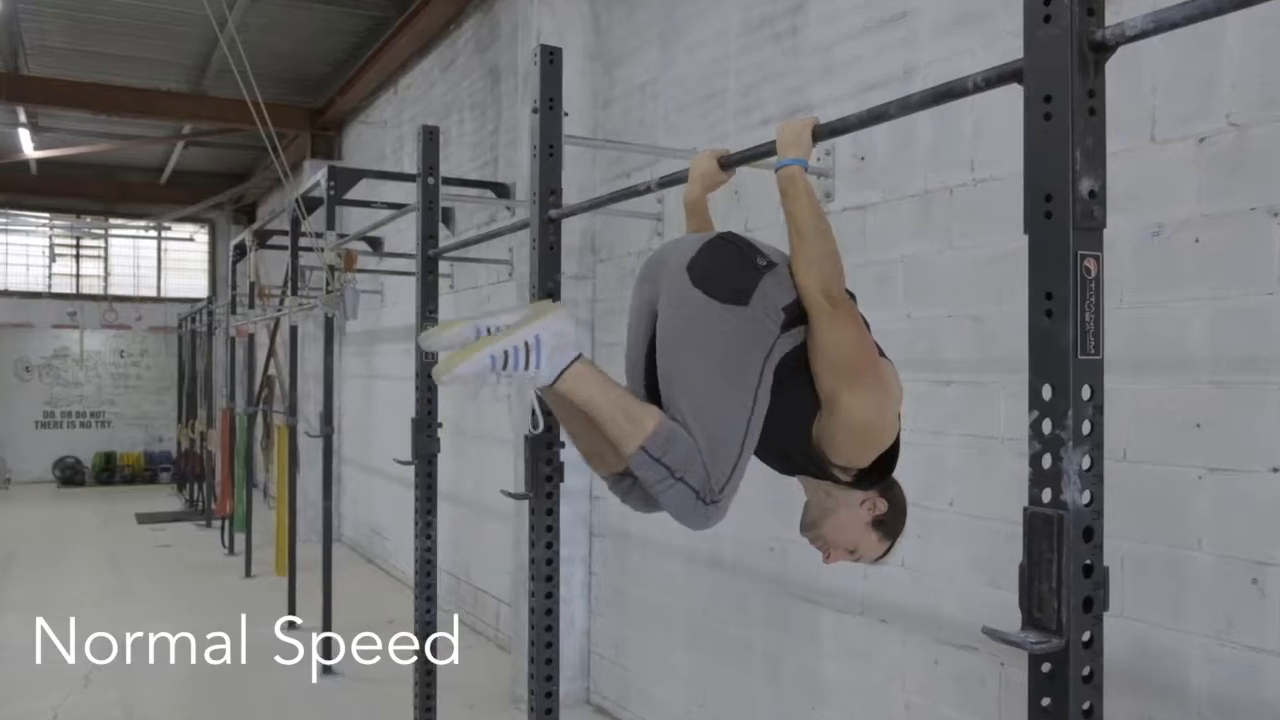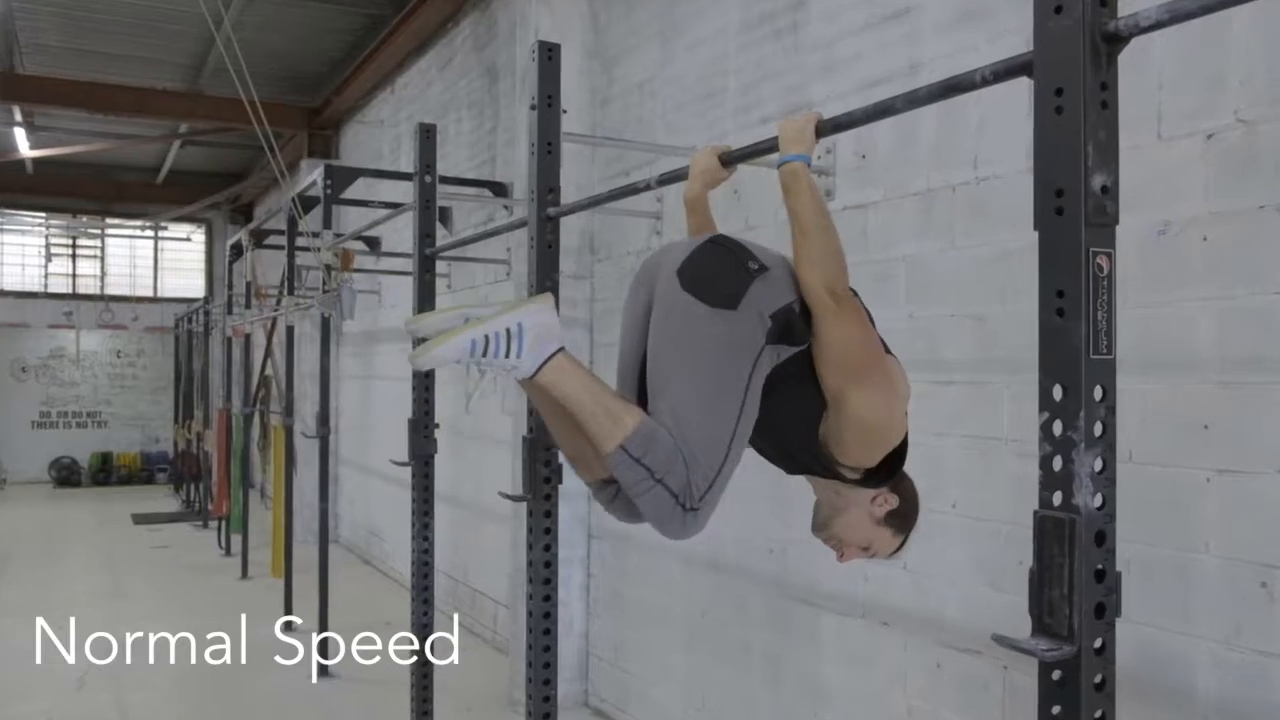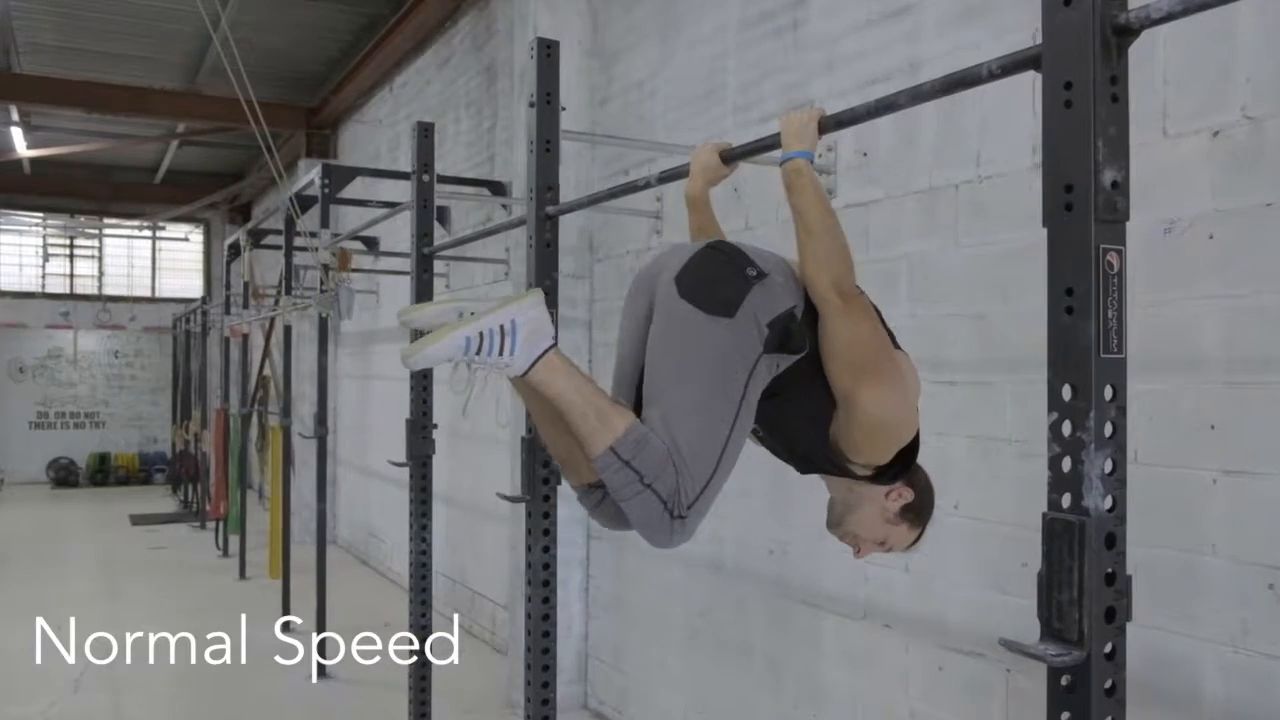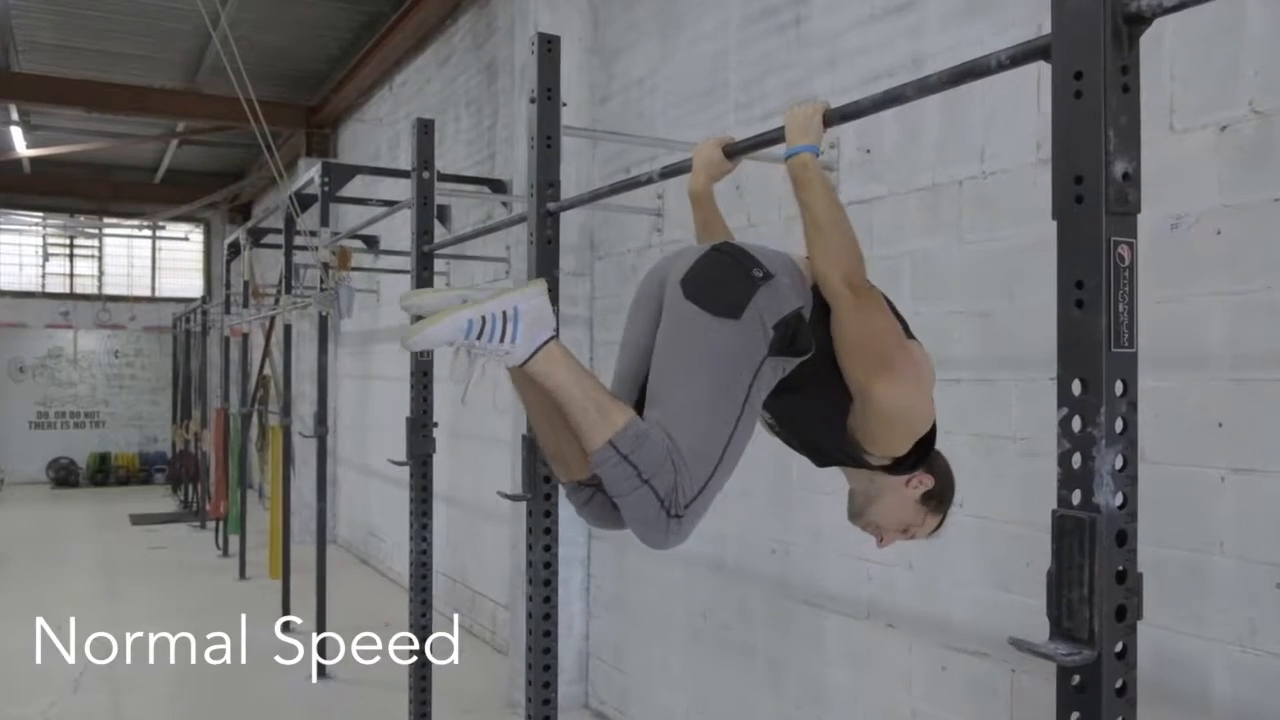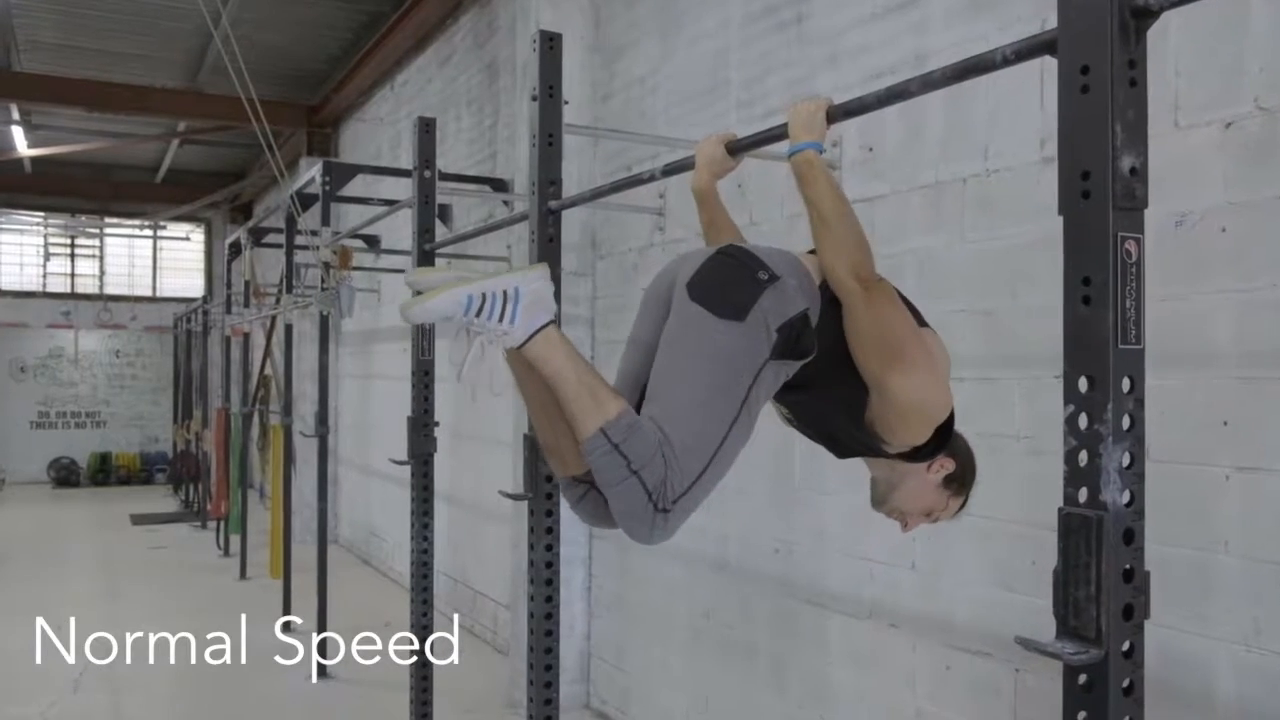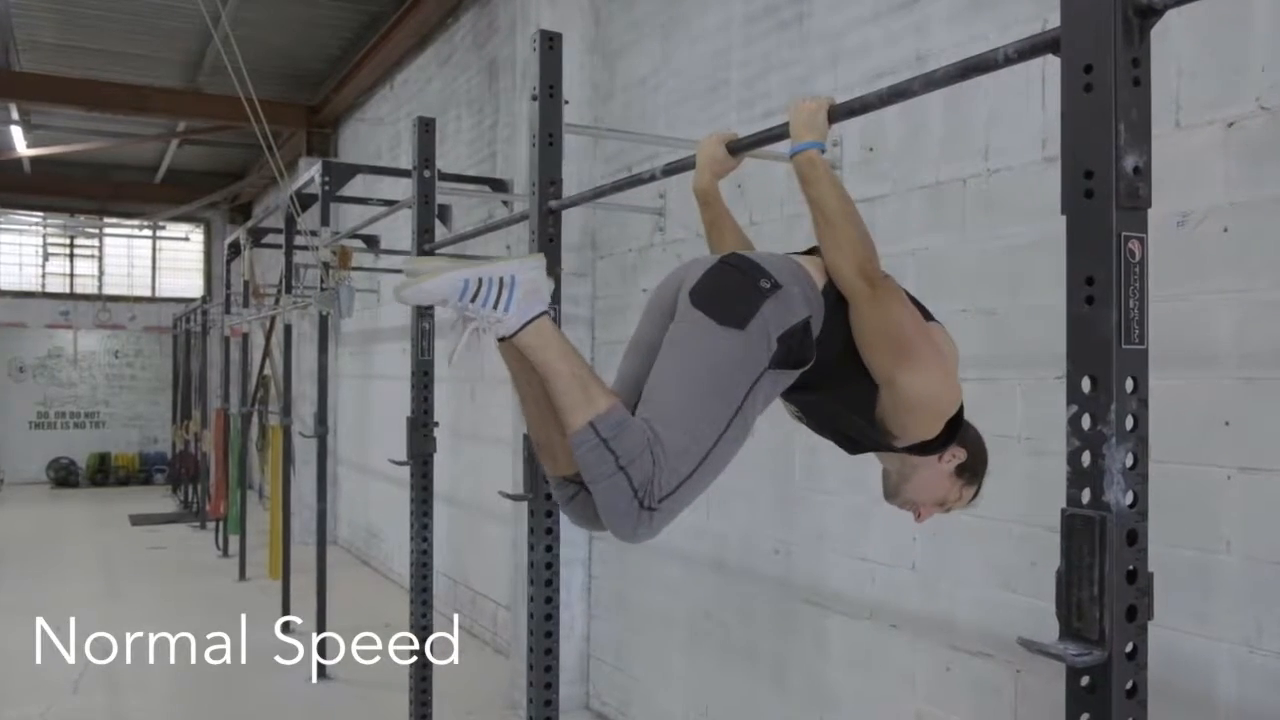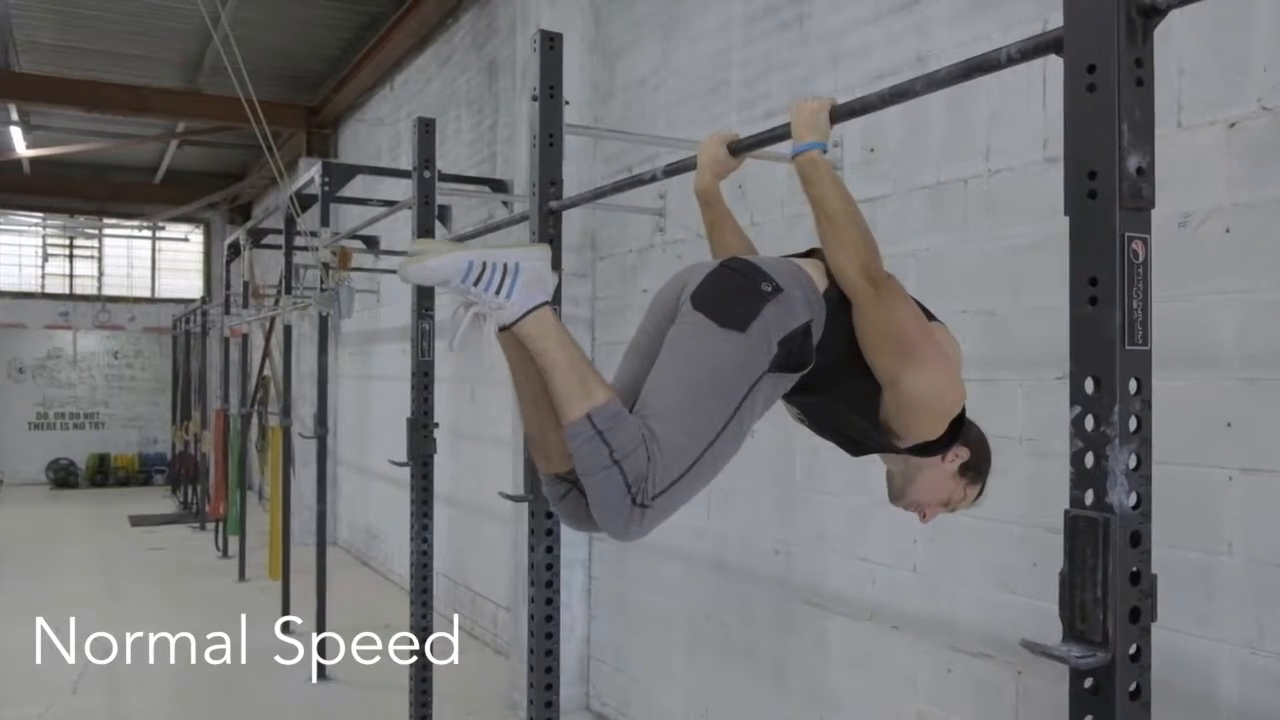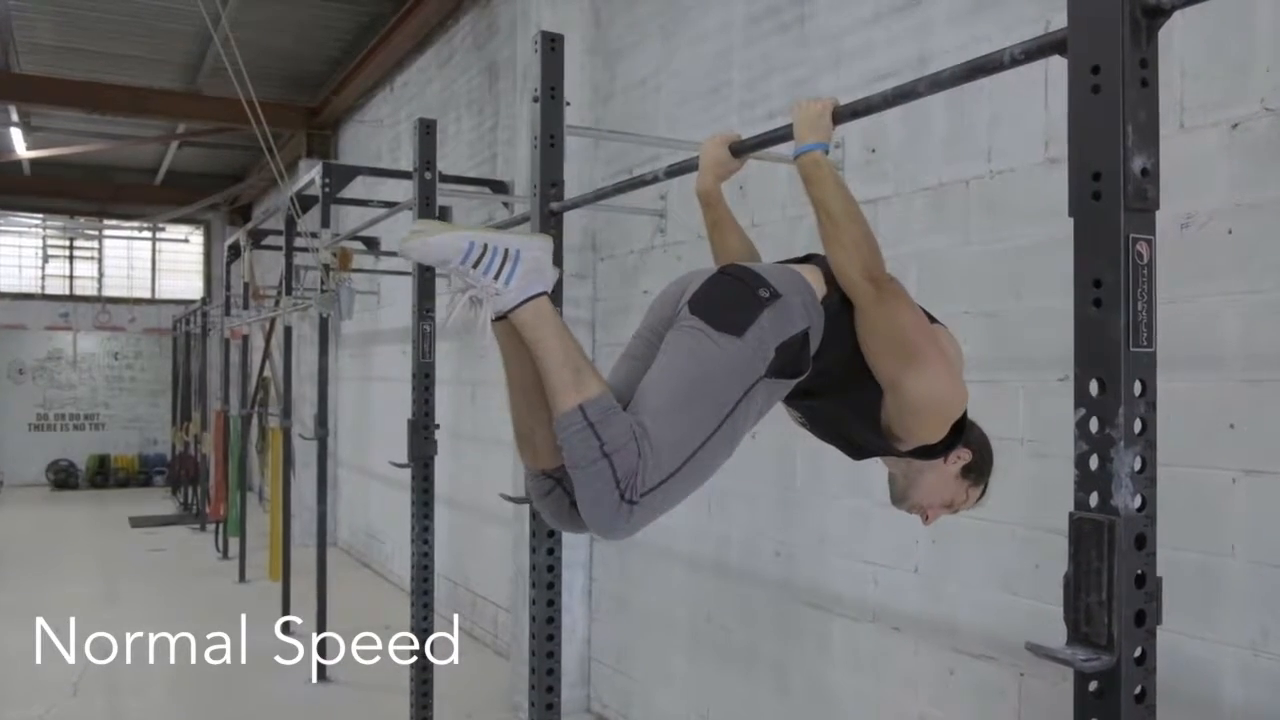
dt=0.2s
person 1, frame 1
right shoulder: (865, 431)
left wrist: (697, 197)
left hip: (680, 264)
right hip: (734, 286)
left knee: (645, 486)
left ankle: (534, 351)
right ankle: (554, 357)
person 1, frame 2
right shoulder: (872, 429)
left wrist: (697, 195)
left hip: (680, 267)
right hip: (730, 291)
left knee: (630, 495)
right knee: (677, 507)
left ankle: (517, 344)
right ankle: (537, 350)
person 1, frame 3
right shoulder: (882, 424)
right elbow: (837, 295)
left wrist: (697, 193)
left hip: (682, 276)
right hip: (729, 301)
left knee: (615, 502)
right knee: (665, 515)
left ankle: (509, 341)
right ankle: (525, 349)
person 1, frame 4
right shoulder: (899, 414)
right elbow: (848, 289)
left hip: (691, 277)
right hip: (736, 302)
left knee: (605, 501)
right knee: (661, 515)
left ankle: (510, 329)
right ankle: (528, 338)
person 1, frame 5
right shoulder: (918, 404)
right elbow: (858, 282)
right wrist: (806, 153)
left hip: (700, 281)
right hip: (748, 306)
left knee: (602, 498)
right knee: (647, 509)
left ankle: (514, 316)
right ankle: (526, 322)
person 1, frame 6
right shoulder: (927, 399)
right elbow: (863, 280)
right wrist: (808, 153)
left hip: (707, 288)
right hip: (752, 312)
left knee: (589, 500)
right knee: (633, 507)
left ankle: (507, 306)
right ankle: (519, 311)
person 1, frame 7
right shoulder: (931, 398)
right elbow: (866, 281)
right wrist: (808, 154)
left hip: (711, 293)
right hip: (754, 316)
left knee: (582, 501)
right knee: (626, 506)
left ankle: (510, 302)
right ankle: (523, 301)
person 1, frame 8
right shoulder: (935, 401)
right elbow: (868, 283)
right wrist: (811, 155)
left hip: (706, 299)
right hip: (752, 322)
left knee: (567, 502)
right knee: (614, 504)
left ankle: (509, 298)
right ankle: (519, 289)
